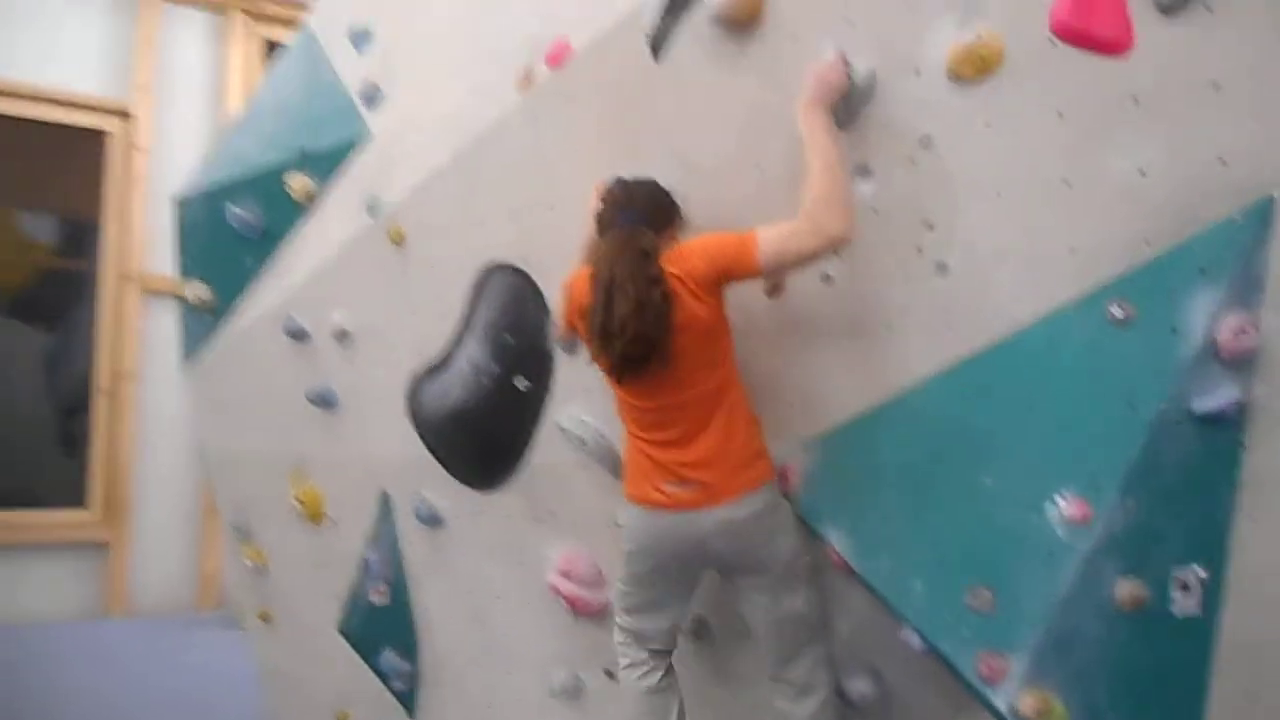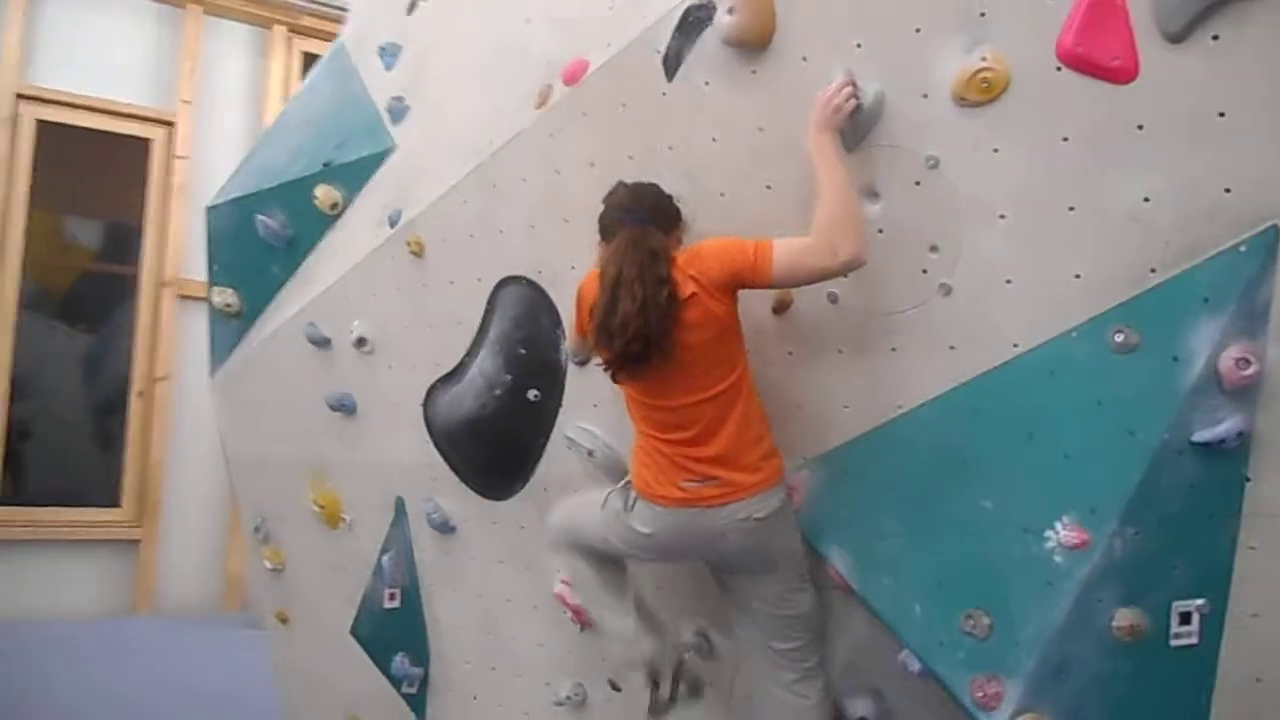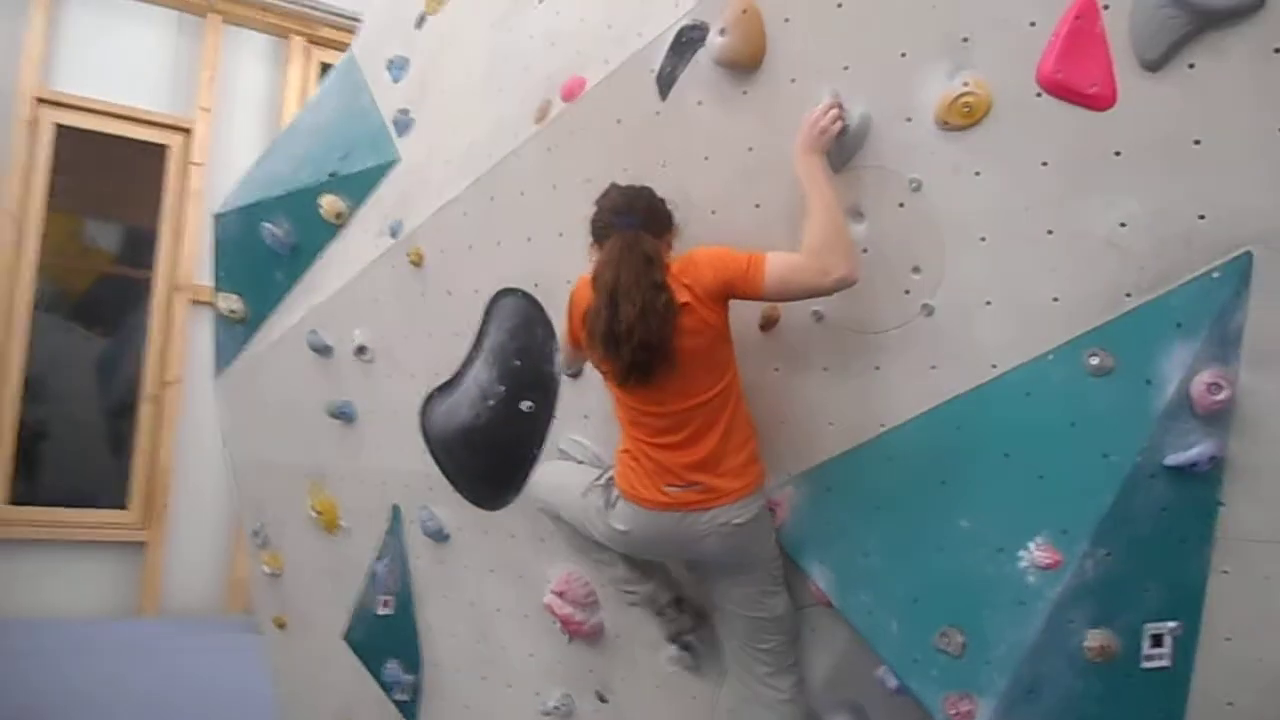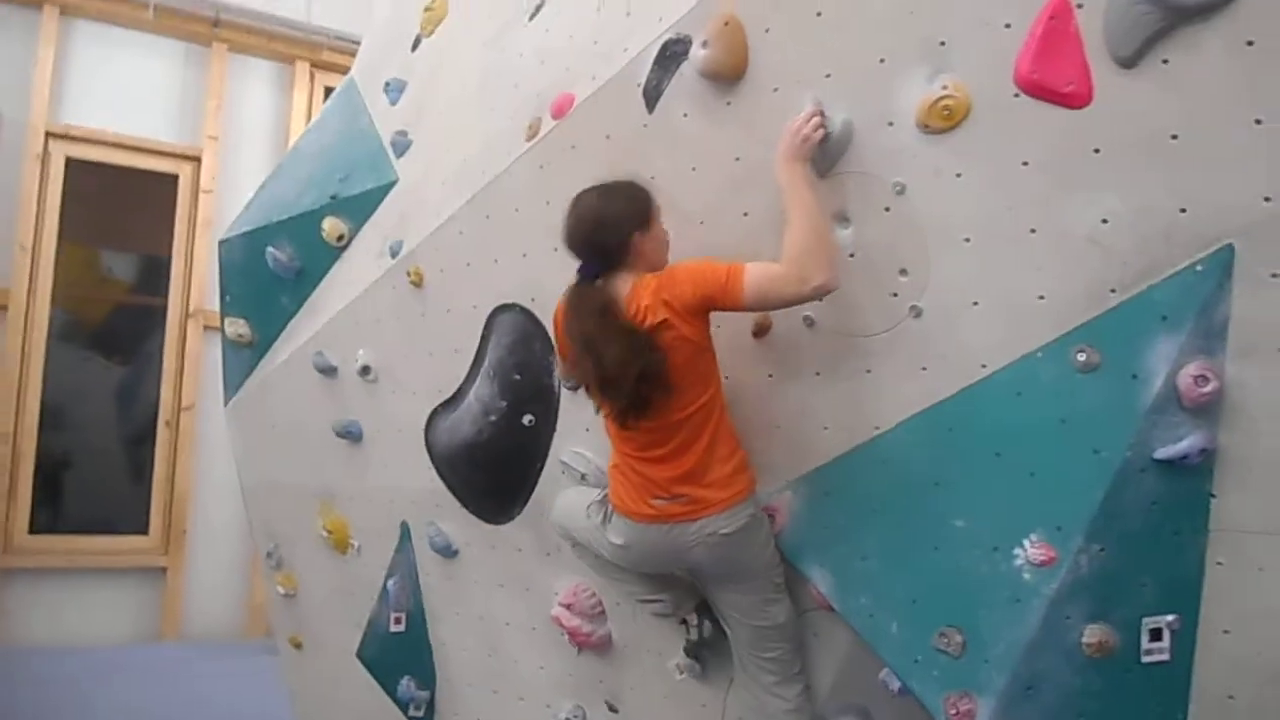
dt=0.2s
person 1, frame 1
left shoulder: (586, 287)
right shoulder: (698, 265)
right elbow: (827, 229)
left wrist: (598, 241)
right wrist: (813, 114)
left hip: (653, 521)
right hip: (744, 511)
left knee: (641, 644)
person 1, frame 2
left shoulder: (596, 292)
right shoulder: (711, 264)
right elbow: (843, 250)
left wrist: (610, 262)
right wrist: (821, 136)
left hip: (659, 517)
right hip: (753, 511)
left knee: (566, 524)
left ankle: (645, 647)
person 1, frame 3
left shoulder: (588, 296)
right shoulder: (702, 272)
right elbow: (834, 269)
right wrist: (809, 157)
left hip: (641, 515)
right hip: (731, 516)
left knee: (548, 481)
left ankle: (662, 598)
person 1, frame 4
left shoulder: (573, 316)
right shoulder: (681, 291)
right elbow: (813, 277)
left wrist: (588, 283)
right wrist: (791, 165)
left hip: (637, 534)
right hip: (727, 524)
left knee: (568, 509)
left ankle: (677, 603)
